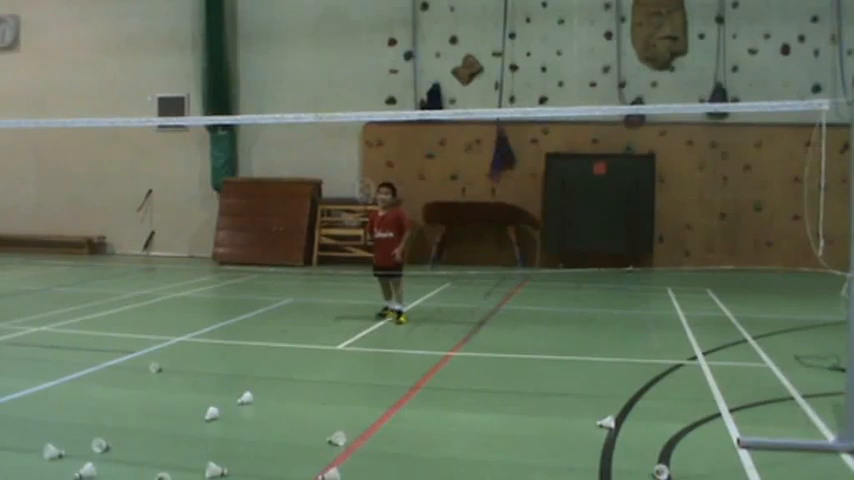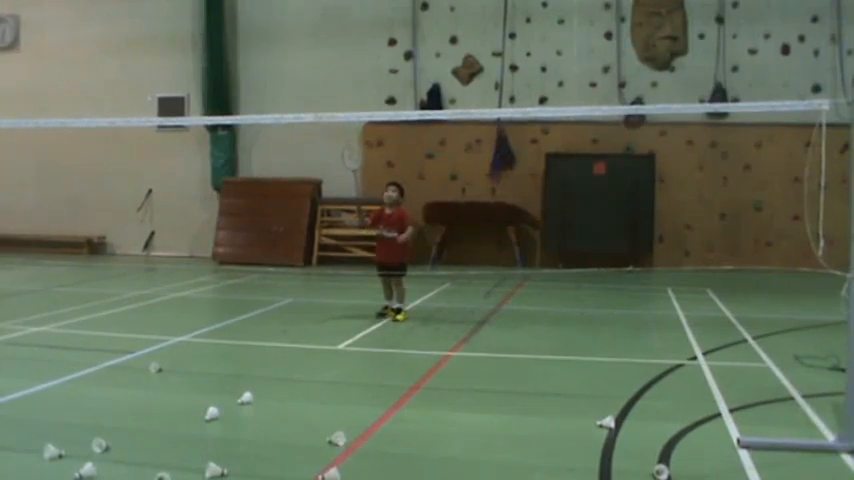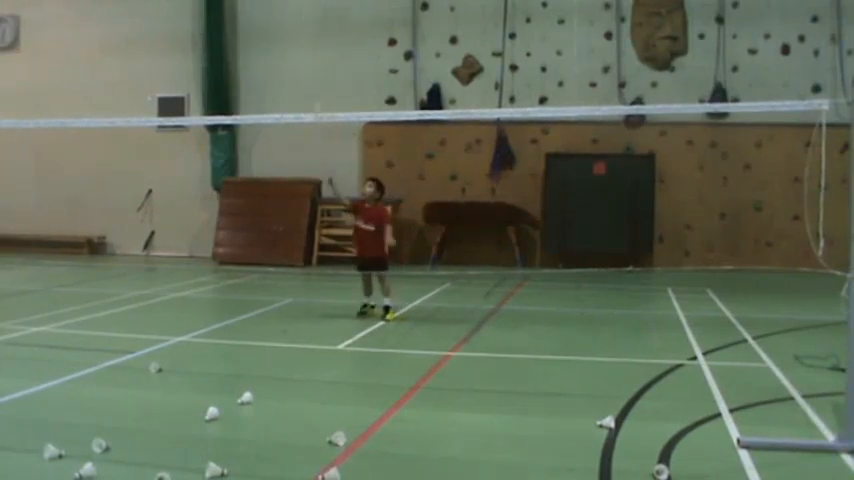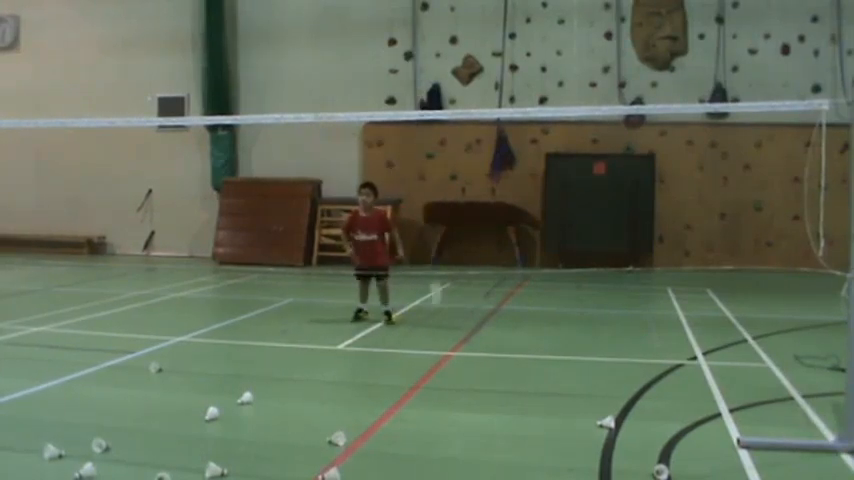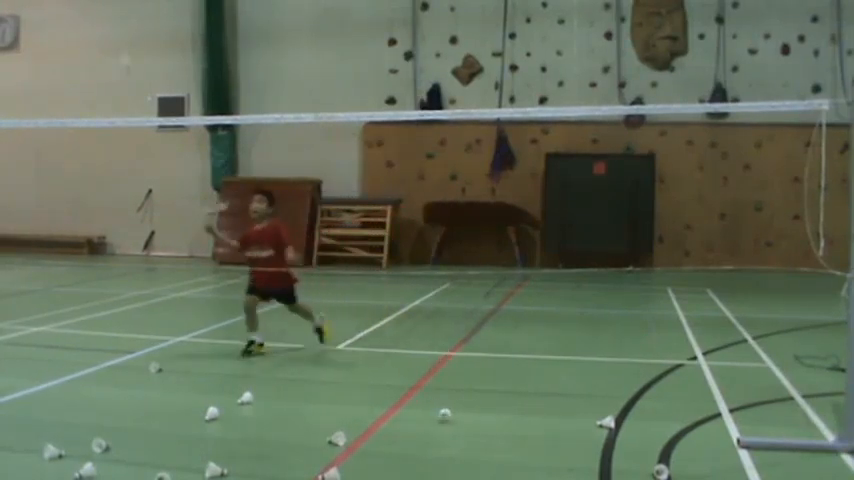
dt=1s
person 1, frame 1
left shoulder: (398, 214)
right shoulder: (374, 216)
left elbow: (407, 232)
right elbow: (370, 234)
left wrist: (400, 249)
right wrist: (368, 238)
left hip: (393, 256)
right hip: (379, 256)
left knee: (395, 281)
right knee: (383, 282)
left ankle: (399, 310)
right ankle: (389, 307)
person 1, frame 2
left shoulder: (402, 213)
right shoulder: (380, 213)
left elbow: (410, 229)
right elbow: (368, 223)
left wrist: (404, 236)
left hip: (398, 256)
right hip: (382, 255)
left knee: (397, 281)
right knee: (385, 281)
left ankle: (400, 308)
right ankle: (389, 306)
person 1, frame 3
left shoulder: (381, 209)
right shoulder: (359, 205)
left elbow: (387, 225)
right elbow: (344, 201)
left wrist: (389, 238)
right wrist: (333, 187)
left hip: (378, 251)
right hip: (363, 250)
left knee: (382, 276)
right knee: (366, 277)
left ankle: (388, 306)
right ankle: (368, 303)
person 1, frame 4
left shoulder: (380, 216)
right shoulder: (354, 216)
left elbow: (393, 231)
right elbow: (345, 232)
left wrist: (399, 249)
right wrist: (349, 247)
left hip: (379, 257)
right hip: (361, 258)
left knee: (382, 283)
right knee: (363, 283)
left ankle: (386, 311)
right ankle: (362, 309)
person 1, frame 5
left shoulder: (276, 228)
right shoulder: (249, 231)
left elbow: (288, 245)
right elbow: (238, 245)
left wrist: (291, 255)
right wrist: (217, 235)
left hip: (279, 275)
right hip: (259, 276)
left knee: (294, 306)
right knee: (249, 303)
left ankle: (317, 322)
right ankle: (256, 340)
